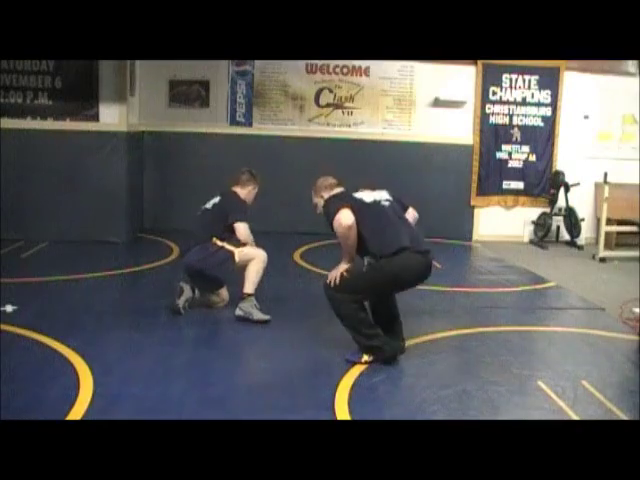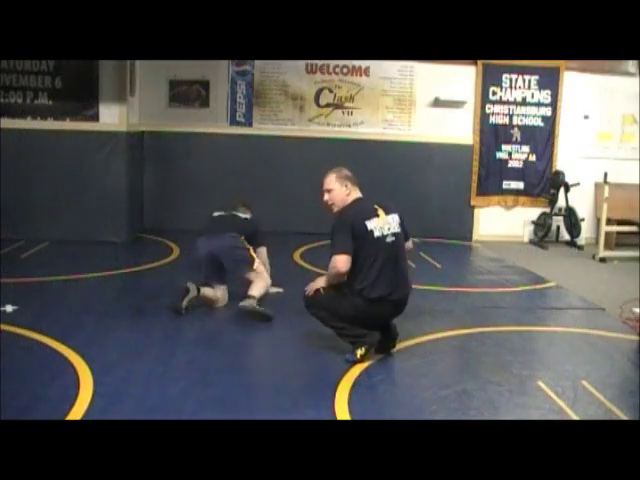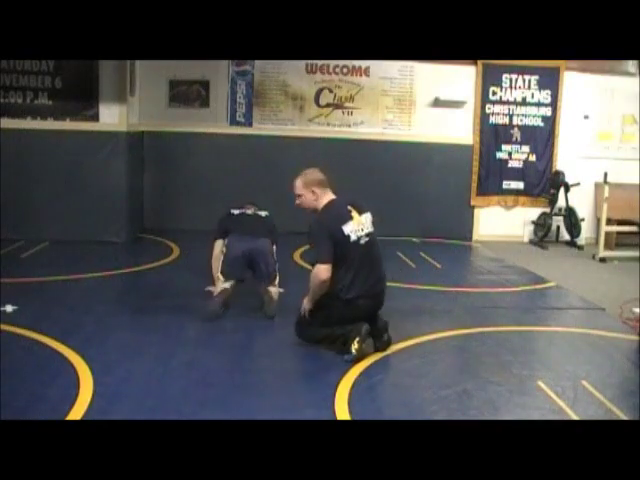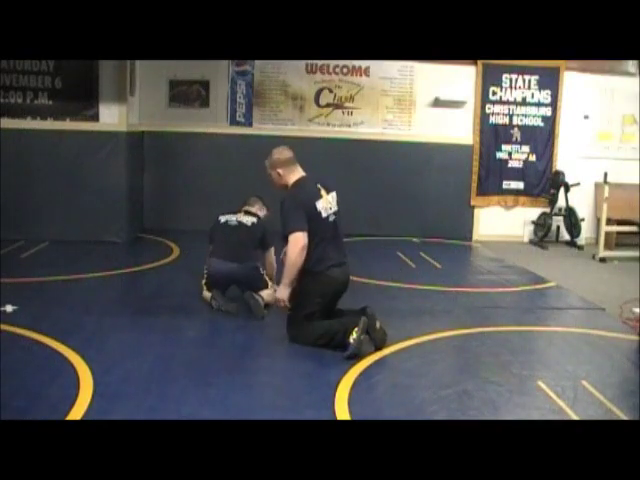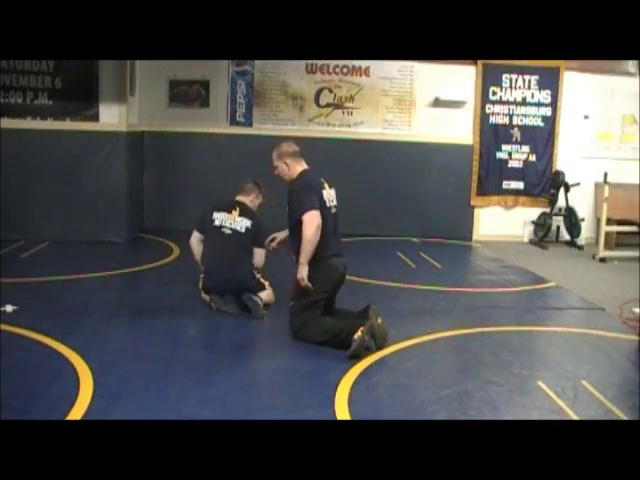
dt=0.5s
person 1, frame 1
left shoulder: (333, 202)
right shoulder: (377, 194)
left elbow: (346, 222)
right elbow: (412, 215)
left wrist: (347, 261)
left hip: (394, 261)
right hip: (422, 259)
left knee: (337, 289)
right knee: (378, 285)
left ankle: (375, 348)
right ankle: (393, 341)
person 1, frame 2
left shoulder: (345, 218)
right shoulder: (389, 211)
left elbow: (341, 266)
right elbow: (408, 245)
left wrist: (326, 280)
left hip: (373, 302)
right hip: (399, 300)
left knee: (314, 297)
left ankle: (363, 339)
right ankle: (385, 332)
person 1, frame 3
left shoulder: (321, 223)
right shoulder: (358, 209)
left elbow: (322, 275)
left wrist: (309, 300)
left hip: (351, 300)
right hip: (376, 295)
left knee: (304, 325)
left ankle: (352, 335)
right ankle: (374, 326)
person 1, frame 4
left shoulder: (293, 199)
right shoulder: (322, 188)
left elbow: (299, 244)
left wrist: (285, 286)
right wrist: (291, 246)
left hip: (318, 276)
right hip: (341, 271)
left knee: (298, 329)
right knee: (323, 315)
left ankle: (349, 329)
right ankle: (363, 318)
person 1, frame 5
left shoulder: (301, 186)
right shoulder: (317, 181)
left elbow: (313, 223)
left wrist: (302, 264)
right wrist: (286, 234)
left hip: (320, 266)
right hip: (335, 263)
left knee: (301, 324)
right knee: (322, 313)
left ankle: (354, 332)
right ankle: (365, 318)
person 2, frame 1
left shoulder: (218, 201)
right shoulder: (236, 202)
right elbow: (244, 237)
right wrist: (252, 248)
left hip: (192, 260)
right hip: (206, 253)
left knee: (221, 299)
right knee: (260, 256)
left ankle: (190, 293)
right ankle: (247, 303)
person 2, frame 2
left shoulder: (215, 217)
right shoulder: (252, 222)
right elbow: (264, 260)
right wrist: (267, 285)
left hip: (204, 245)
right hip: (228, 244)
left knee: (220, 299)
right knee: (263, 279)
left ankle: (194, 291)
right ankle: (250, 301)
person 2, frame 3
left shoulder: (227, 216)
right shoulder: (267, 218)
left elbow: (216, 253)
right elbow: (272, 252)
left wrist: (217, 281)
right wrist: (274, 284)
left hip: (234, 244)
right hip: (263, 246)
left knee: (222, 285)
right knee: (273, 289)
left ankle: (223, 293)
right ankle: (269, 294)
person 2, frame 4
left shoulder: (220, 219)
right shoulder: (260, 223)
right elbow: (270, 262)
right wrist: (271, 282)
left hip: (216, 266)
right hip: (246, 267)
left knee: (207, 292)
right knee: (270, 294)
left ankle: (216, 298)
right ankle: (258, 298)
person 2, frame 5
left shoulder: (212, 210)
right shoulder: (254, 220)
left elbow: (194, 241)
right elbow: (258, 263)
left hip: (211, 276)
right hip: (242, 277)
left knee: (205, 293)
right knee: (268, 295)
left ankle: (215, 300)
right ankle: (256, 300)
